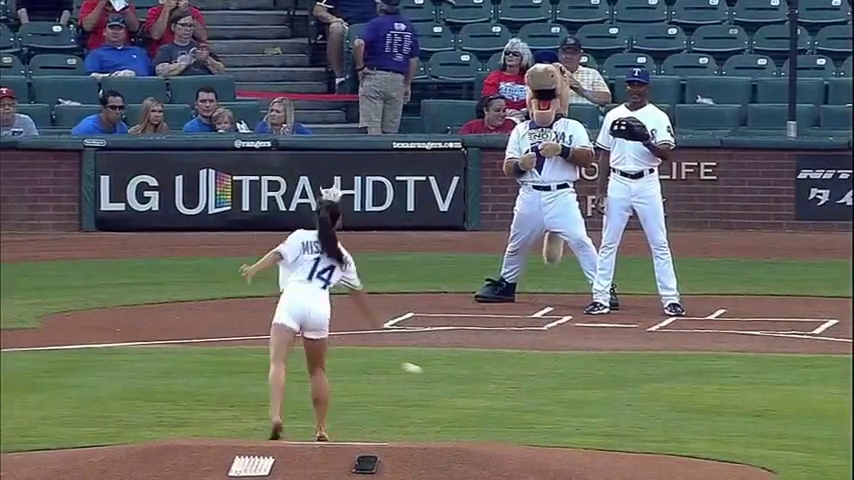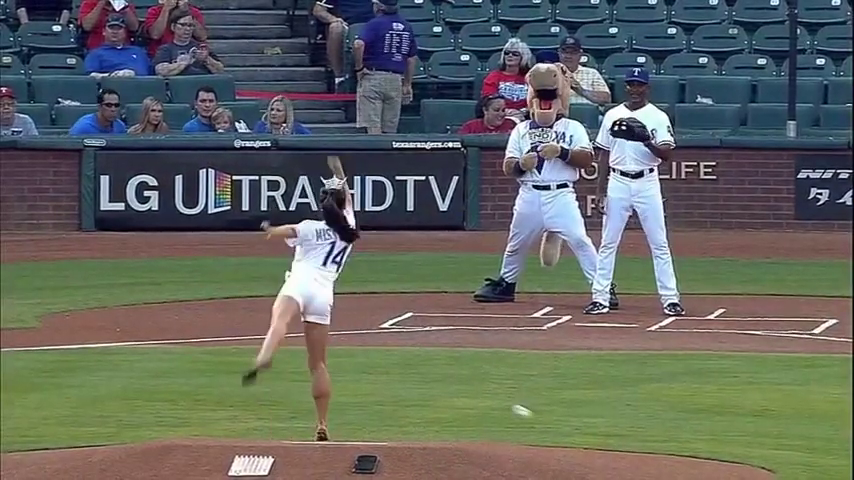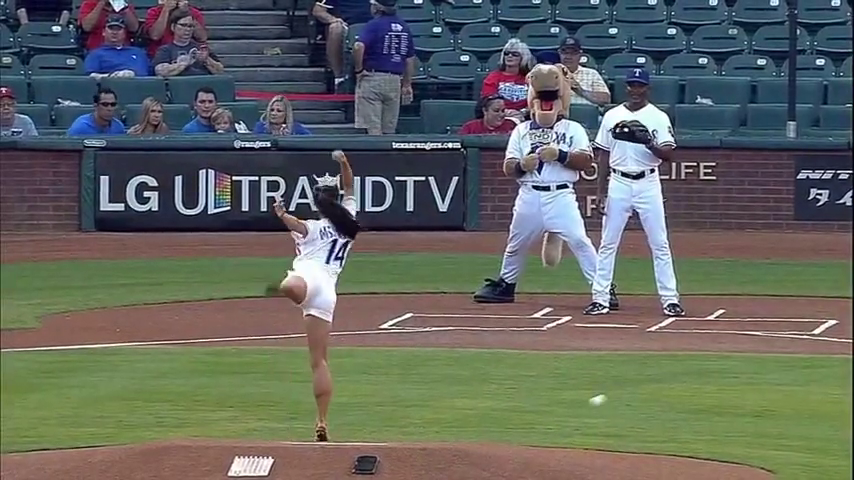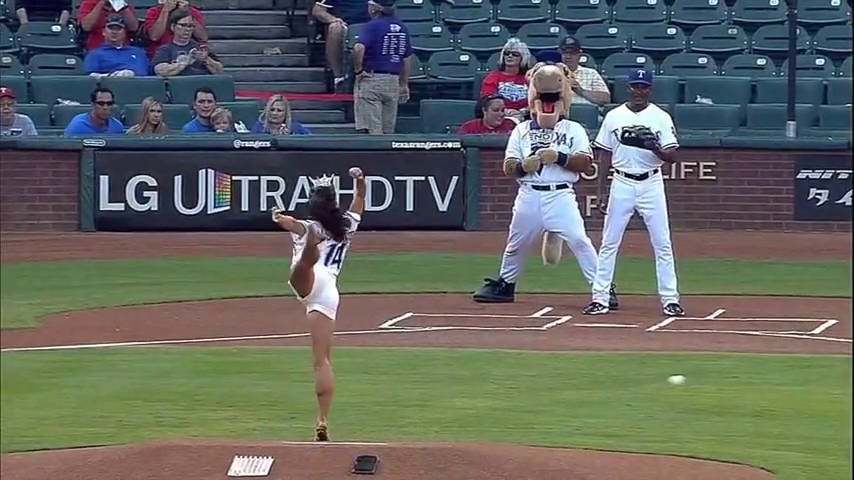
dt=1s
person 1, frame 1
left shoulder: (301, 237)
right shoulder: (342, 256)
left elbow: (277, 255)
right elbow: (357, 293)
left wrist: (253, 269)
right wrist: (374, 319)
left hip: (293, 302)
right hip: (319, 311)
left knee: (278, 362)
right knee: (317, 372)
left ankle: (275, 417)
right ankle: (321, 429)
person 1, frame 2
left shoulder: (311, 228)
right shoulder: (347, 230)
left elbow: (289, 230)
right elbow: (346, 200)
left wrist: (271, 230)
right wrist: (339, 173)
left hip: (299, 284)
right hip: (323, 296)
right knee: (318, 364)
left ankle: (262, 360)
right ankle: (322, 425)
person 1, frame 3
left shoulder: (313, 227)
right shoulder: (346, 220)
left elbow: (296, 223)
right elbow: (349, 187)
left wrist: (282, 215)
right wrist: (344, 163)
left hip: (306, 279)
right hip: (327, 294)
right knee: (319, 361)
left ankle: (284, 288)
right ankle: (322, 423)
person 1, frame 4
left shoulder: (310, 229)
right shoulder: (346, 226)
left elbow: (296, 226)
right elbow: (360, 199)
left wrist: (281, 219)
right wrist: (360, 180)
left hip: (311, 283)
right hip: (330, 294)
right knee: (322, 361)
left ankle: (310, 253)
right ankle: (323, 423)
person 2, frame 1
left shoulder: (658, 117)
right shoulder: (613, 116)
left elbow: (666, 154)
right elbow: (605, 154)
left wrist: (647, 141)
right wrist: (600, 189)
left hip: (647, 184)
right hip: (618, 184)
left knee: (659, 244)
right knee: (608, 243)
left ankle: (670, 298)
right ankle: (600, 298)
person 2, frame 2
left shoulder: (658, 117)
right shoulder: (612, 115)
left elbow: (667, 154)
right elbow: (604, 154)
left wrist: (648, 142)
right wrist: (600, 189)
left hip: (647, 184)
right hip: (618, 184)
left knee: (659, 244)
right knee: (608, 243)
left ankle: (670, 298)
right ankle: (600, 298)
person 2, frame 3
left shoulder: (659, 117)
right shoulder: (612, 116)
left elbow: (669, 155)
right elbow: (604, 155)
left wrist: (650, 144)
right wrist: (600, 190)
left hip: (648, 185)
right hip: (618, 184)
left knee: (660, 244)
right knee: (607, 244)
left ankle: (670, 299)
right ankle: (600, 299)
person 2, frame 4
left shoulder: (661, 117)
right shoulder: (614, 116)
left elbow: (671, 156)
right elbow: (605, 155)
left wrist: (654, 148)
right wrist: (601, 191)
left hip: (651, 185)
right hip: (622, 185)
left knee: (662, 244)
right knee: (609, 244)
left ankle: (670, 299)
right ankle: (600, 298)
person 3, frame 1
left shoulder: (572, 126)
right shoulder: (521, 129)
left elbow: (587, 157)
right elbow: (508, 168)
left wrist: (562, 149)
right wrist: (520, 164)
left hip: (561, 195)
right hip: (529, 195)
left knee: (579, 240)
right knee: (517, 243)
right ankle: (505, 284)
person 3, frame 2
left shoulder: (572, 126)
right shoulder: (521, 128)
left elbow: (587, 158)
right elbow: (508, 167)
left wrist: (561, 150)
right wrist: (520, 163)
left hip: (560, 195)
right hip: (529, 195)
left knee: (579, 239)
right knee: (516, 243)
left ankle: (603, 288)
right ankle: (504, 285)
person 3, frame 3
left shoulder: (573, 128)
right shoulder: (521, 130)
left elbow: (586, 161)
right elbow: (508, 167)
left wrist: (560, 154)
right wrist: (521, 165)
left hip: (560, 196)
right hip: (529, 196)
left knee: (578, 240)
right knee: (516, 243)
left ankle: (604, 289)
right ankle: (504, 285)
person 3, frame 4
left shoulder: (573, 129)
right shoulder: (521, 130)
left elbow: (586, 161)
right elbow: (508, 166)
left wrist: (559, 157)
right wrist: (522, 166)
left hip: (560, 197)
right hip: (528, 197)
left knee: (579, 241)
right knee: (516, 245)
right ankle: (504, 286)
person 4, frame 1
left shoulder: (377, 23)
right shoulder: (409, 26)
left elbow: (359, 43)
right elbow: (414, 59)
left wrist: (360, 66)
right wrist: (407, 84)
left hip: (374, 77)
right hip: (397, 80)
left knee: (373, 126)
right knee: (391, 130)
person 4, frame 2
left shoulder: (375, 23)
right shoulder: (406, 26)
left elbow: (358, 44)
right elbow: (412, 58)
left wrist: (359, 67)
right wrist: (407, 84)
left hip: (373, 77)
right hip: (396, 80)
left knee: (373, 126)
right knee: (390, 130)
person 4, frame 3
left shoulder: (374, 25)
right shoulder: (404, 27)
left elbow: (358, 47)
right elbow: (410, 59)
left wrist: (358, 69)
right wrist: (407, 84)
left hip: (372, 79)
right hip: (394, 81)
left knee: (373, 128)
right knee: (389, 130)
person 4, frame 4
left shoulder: (373, 25)
right shoulder: (401, 27)
left elbow: (359, 48)
right elbow: (407, 58)
left wrist: (358, 70)
right wrist: (404, 83)
left hip: (371, 79)
right hip: (393, 81)
left knee: (374, 128)
right knee: (388, 131)
